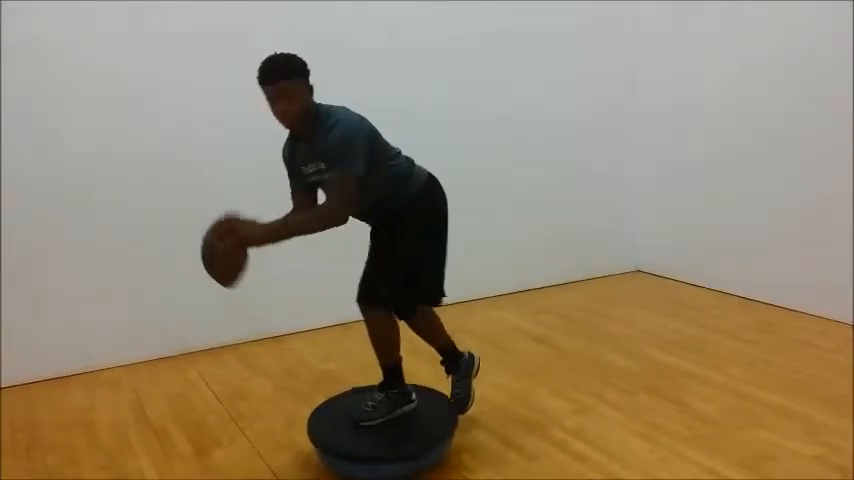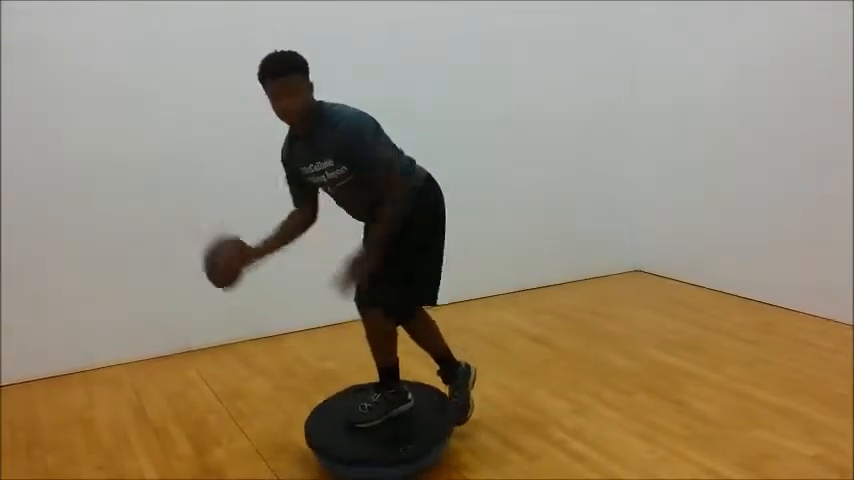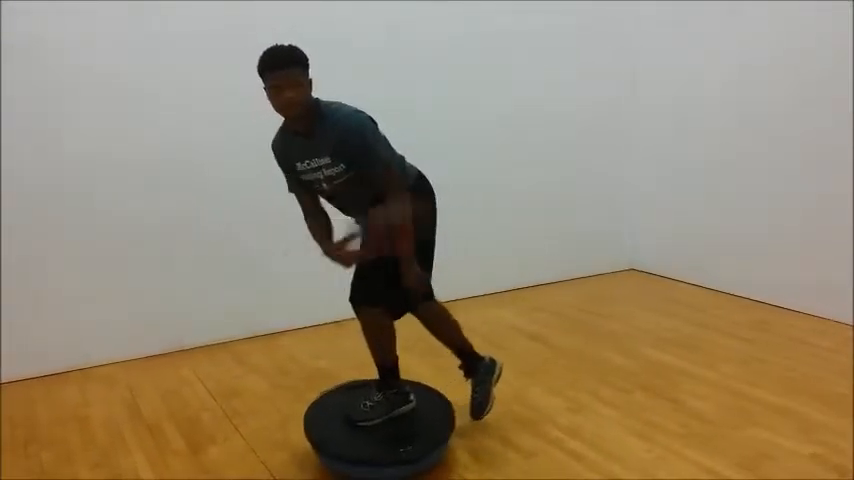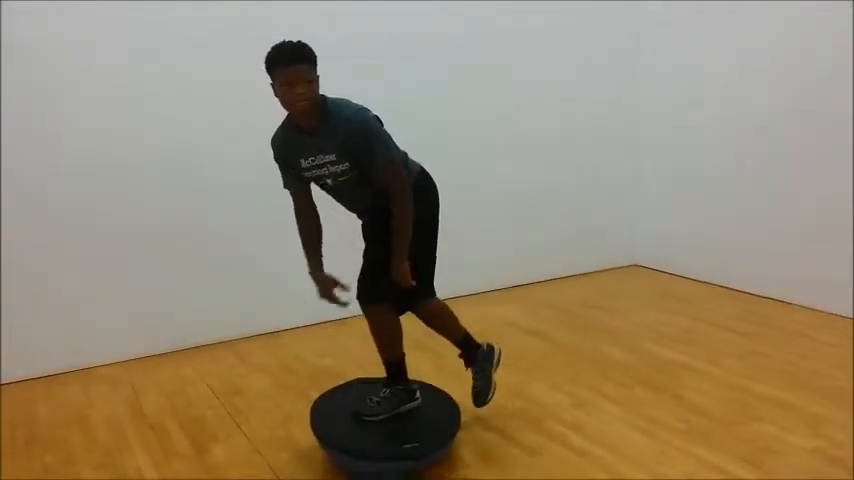
dt=0.2s
person 1, frame 1
left shoulder: (343, 130)
right shoulder: (293, 150)
left elbow: (337, 211)
right elbow: (303, 209)
left wrist: (265, 232)
right wrist: (256, 238)
left hip: (417, 206)
right hip: (389, 213)
left knee: (375, 300)
right knee: (404, 300)
left ankle: (394, 391)
right ankle: (457, 361)
person 1, frame 2
left shoulder: (351, 126)
right shoulder: (292, 151)
left elbow: (398, 192)
right elbow: (305, 213)
left wrist: (368, 255)
right wrist: (258, 252)
left hip: (416, 206)
right hip: (382, 216)
left knee: (376, 302)
right knee: (398, 303)
left ankle: (391, 390)
right ankle: (454, 372)
person 1, frame 3
left shoulder: (350, 124)
right shoulder: (283, 147)
left elbow: (396, 190)
right elbow: (311, 210)
left wrist: (406, 258)
right wrist: (330, 248)
left hip: (408, 205)
right hip: (371, 216)
left knee: (369, 299)
right knee: (413, 298)
left ankle: (392, 391)
right ankle: (476, 365)
person 1, frame 4
left shoulder: (355, 121)
right shoulder: (283, 143)
left elbow: (400, 188)
right elbow: (303, 205)
left wrist: (400, 258)
right wrist: (316, 269)
left hip: (412, 199)
right hip: (375, 211)
left knee: (375, 296)
right knee: (412, 294)
left ankle: (399, 387)
right ankle: (476, 352)
